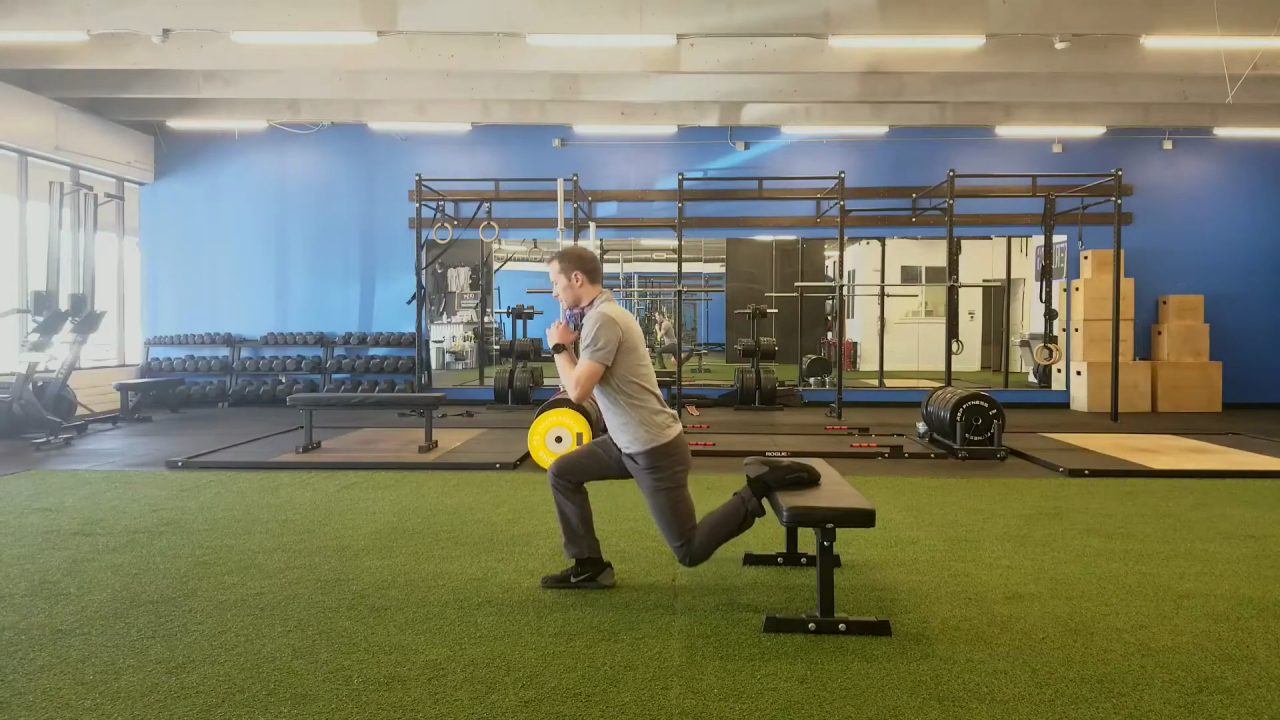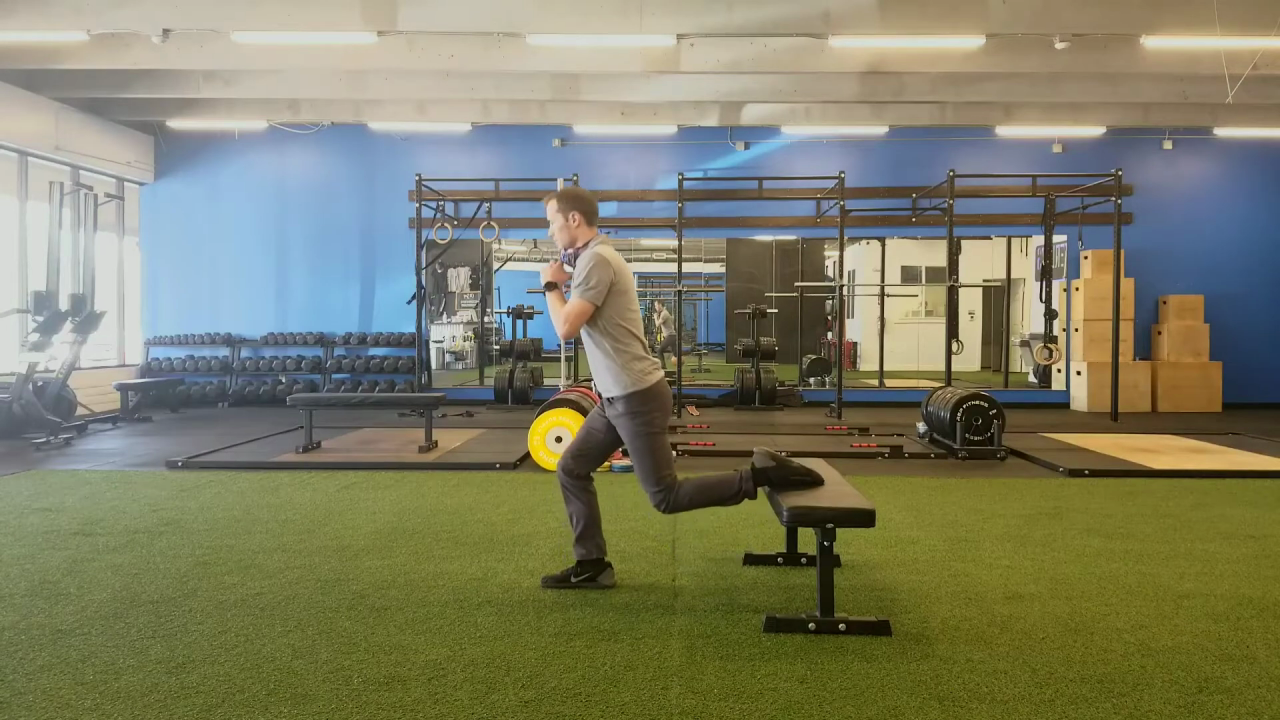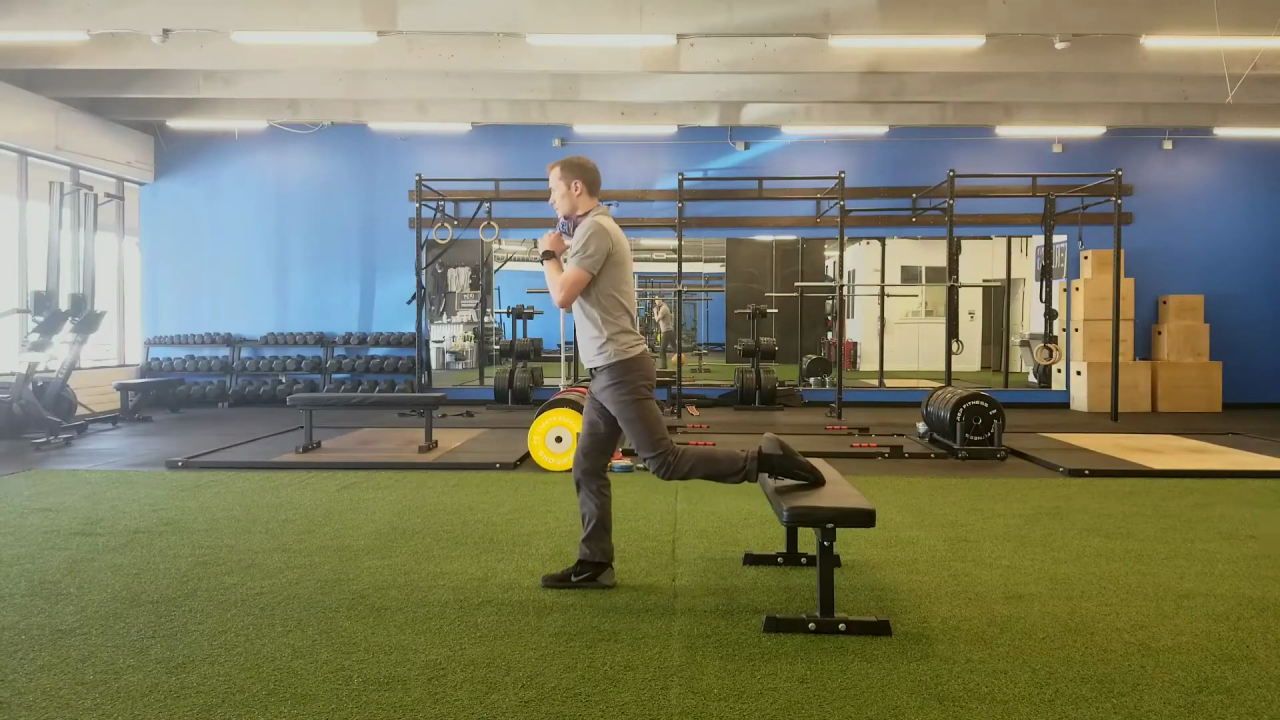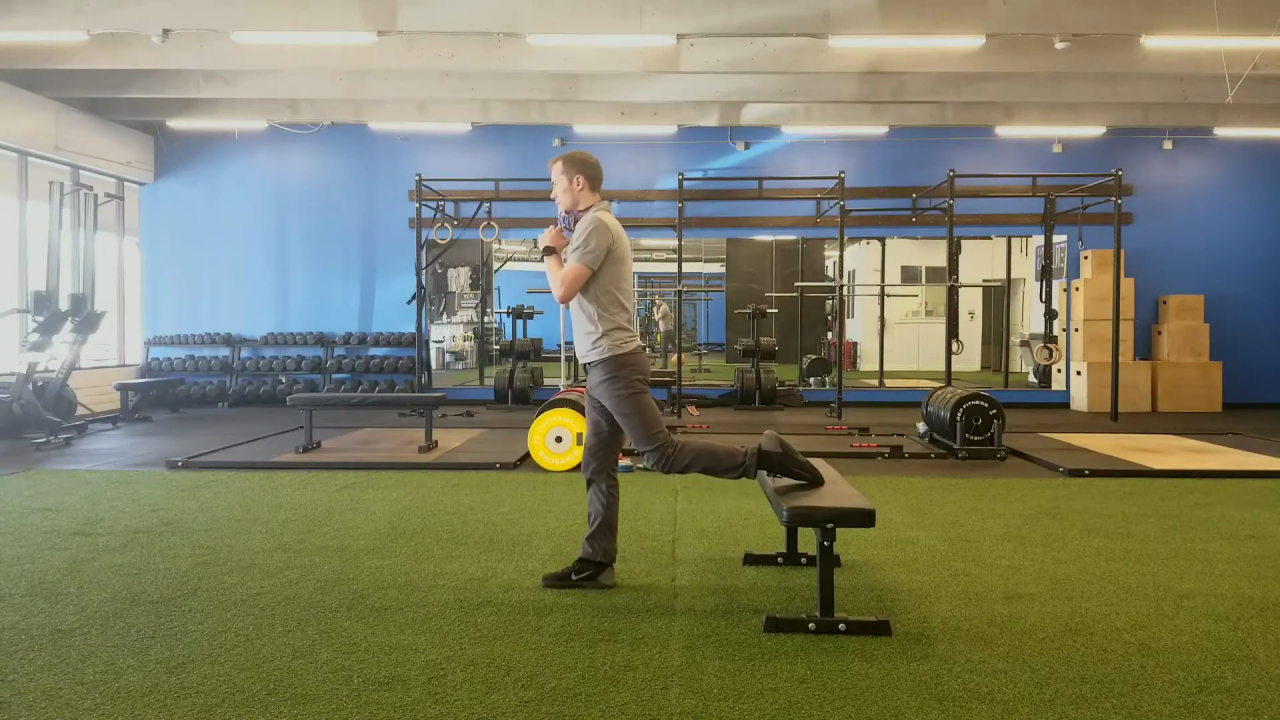
dt=0.4s
person 1, frame 1
left shoulder: (602, 319)
right shoulder: (604, 313)
left elbow: (578, 390)
right elbow: (586, 382)
left wrist: (559, 347)
right wrist: (569, 348)
left hip: (655, 449)
right hip: (633, 442)
left knee: (689, 550)
right knee: (561, 472)
left ankle: (761, 487)
right ankle: (589, 565)
person 1, frame 2
left shoulder: (596, 259)
right shoulder: (595, 257)
left elbow: (567, 329)
right elbow: (578, 324)
left wrist: (551, 287)
right wrist: (564, 284)
left hip: (637, 396)
right hip: (617, 396)
left knee: (665, 496)
right knee: (572, 468)
left ankle: (758, 474)
right ankle: (591, 566)
person 1, frame 3
left shoulder: (594, 229)
right shoulder: (595, 228)
left elbow: (563, 296)
left wrist: (549, 255)
right wrist: (563, 254)
left hip: (620, 369)
right hip: (606, 371)
left knee: (665, 461)
right knee: (587, 468)
left ankle: (764, 459)
right ankle: (594, 565)
person 1, frame 4
left shoulder: (594, 226)
right shoulder: (595, 225)
left elbow: (563, 291)
left wrist: (549, 250)
left hip: (612, 365)
right hip: (603, 366)
left knee: (663, 453)
right knee: (598, 466)
left ankle: (764, 457)
right ankle: (596, 562)
